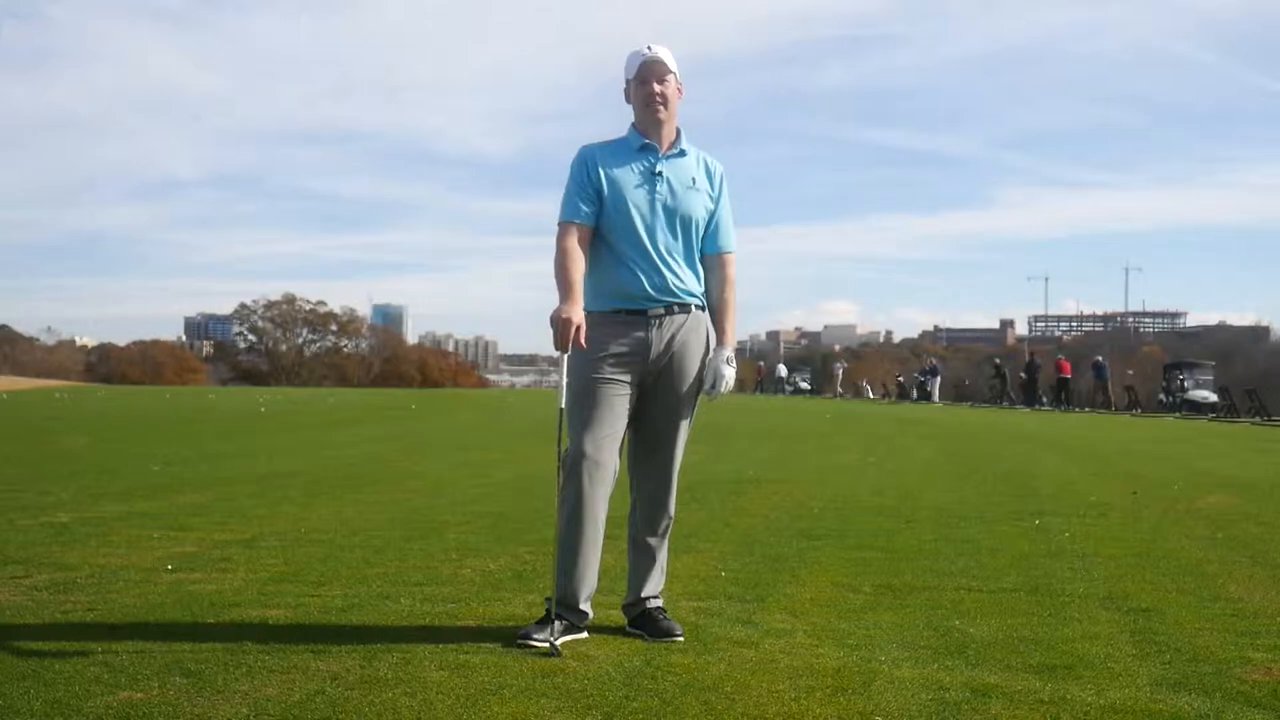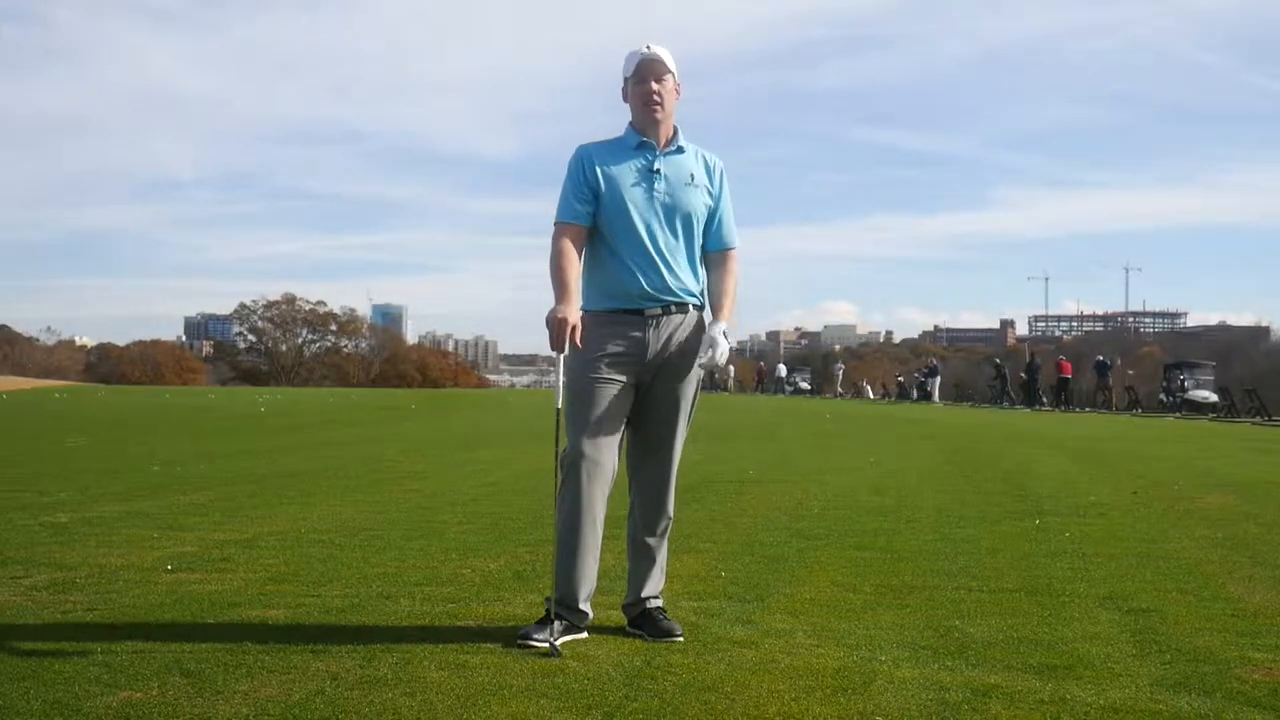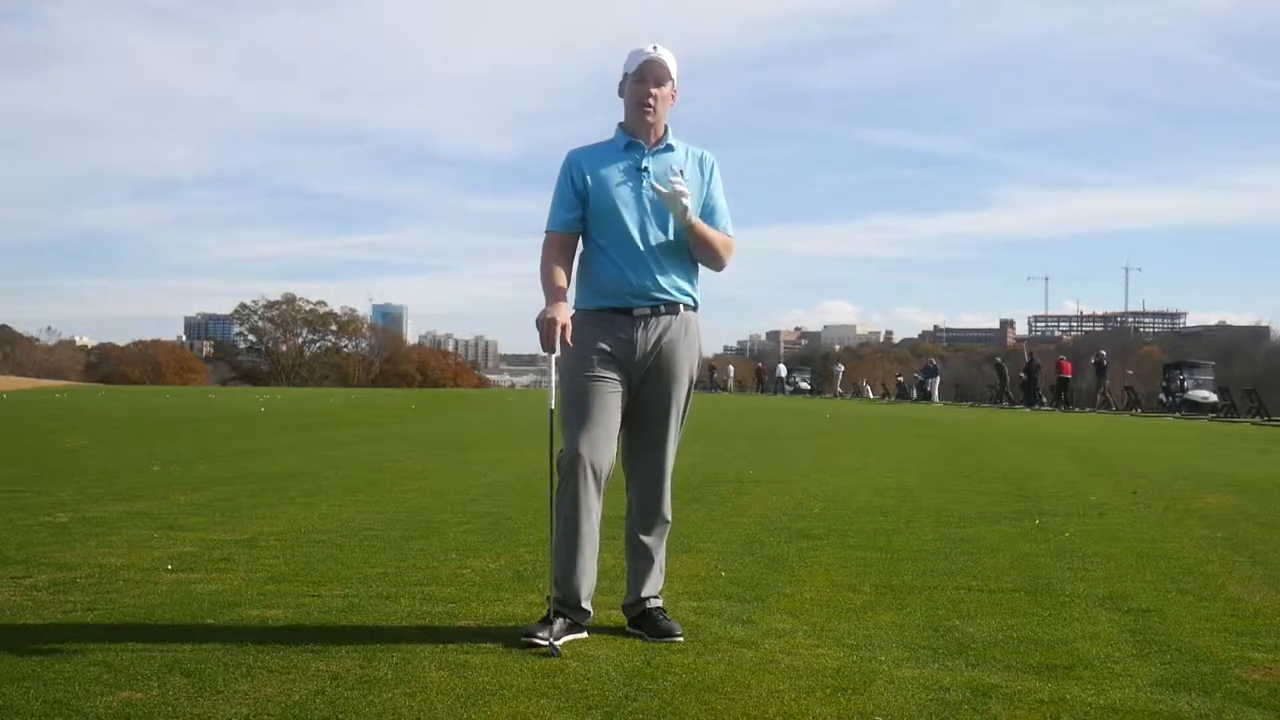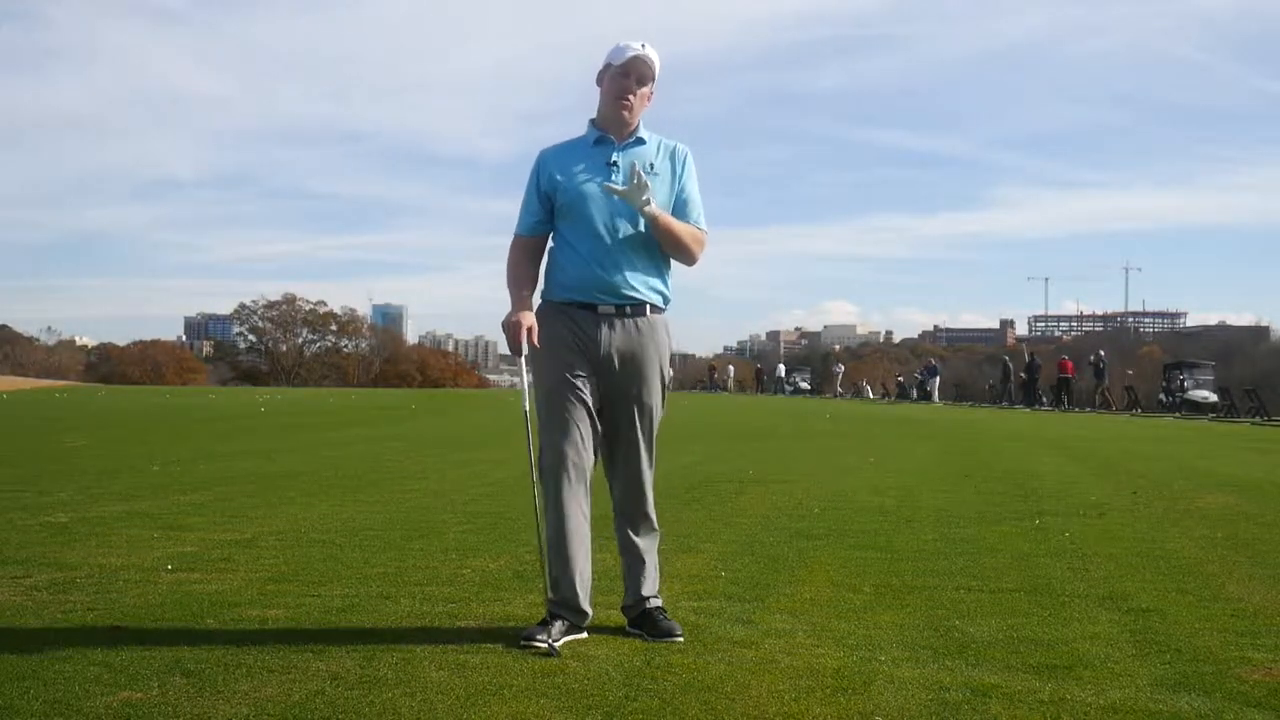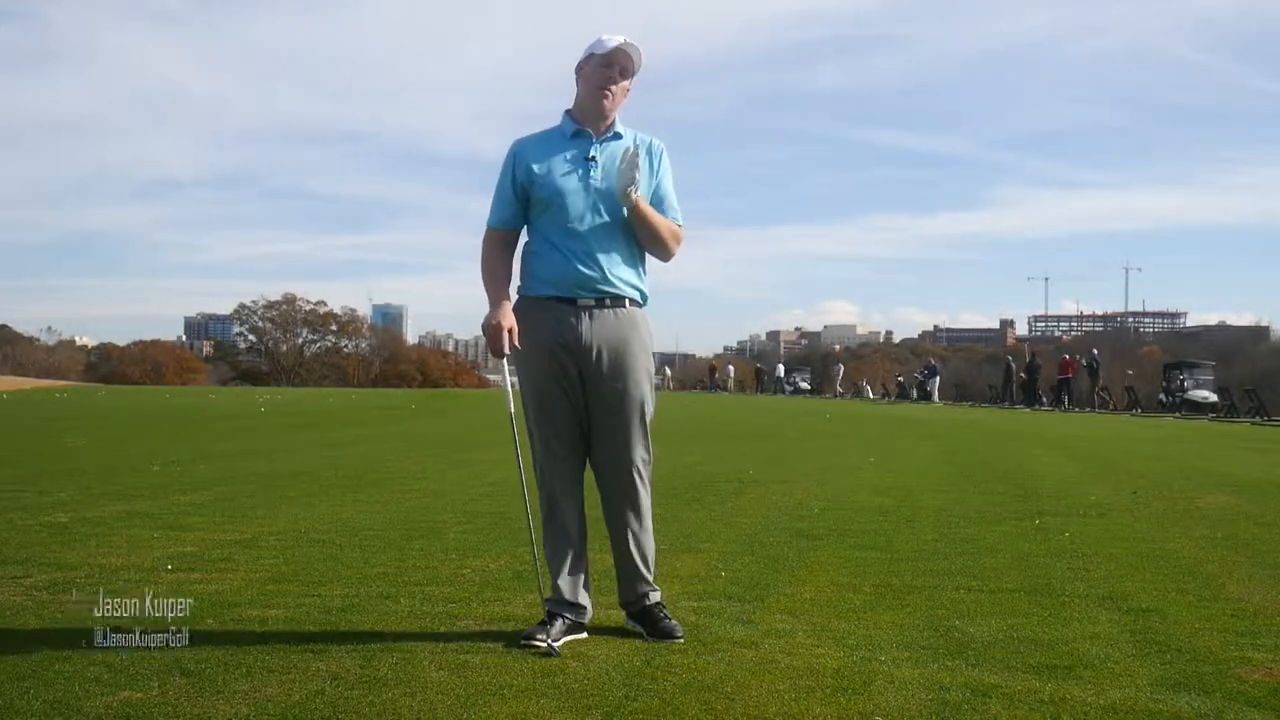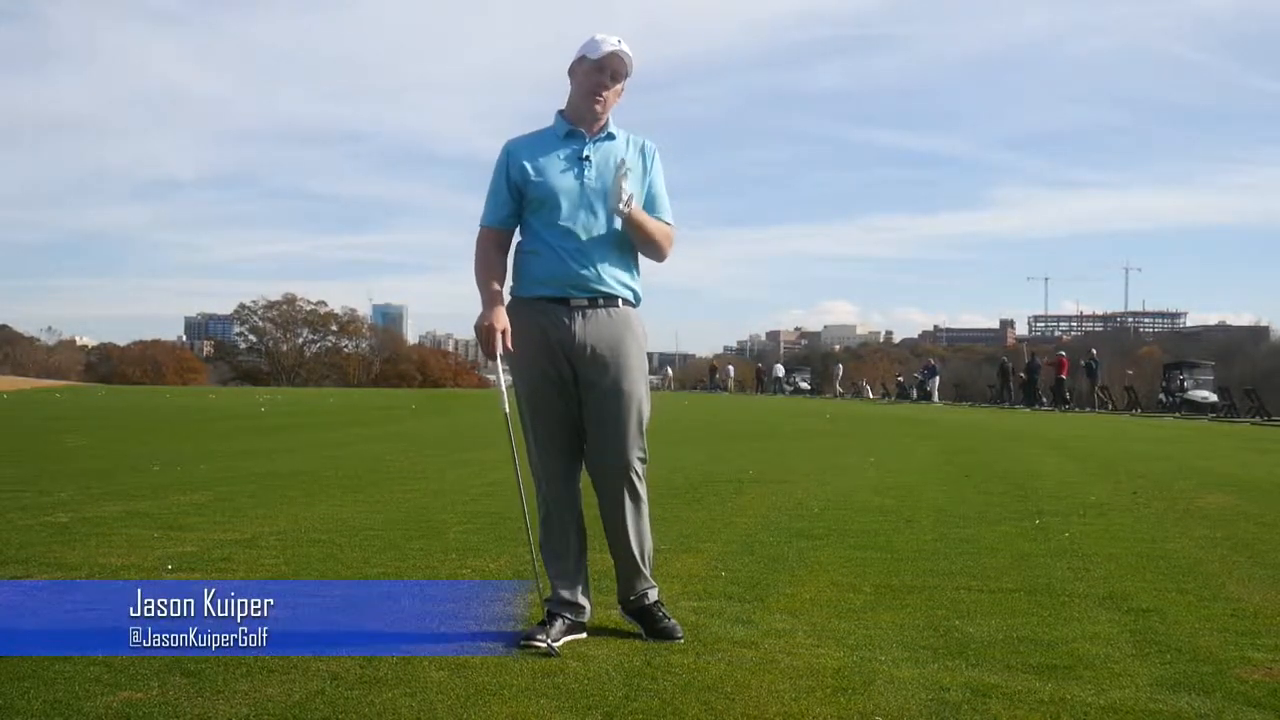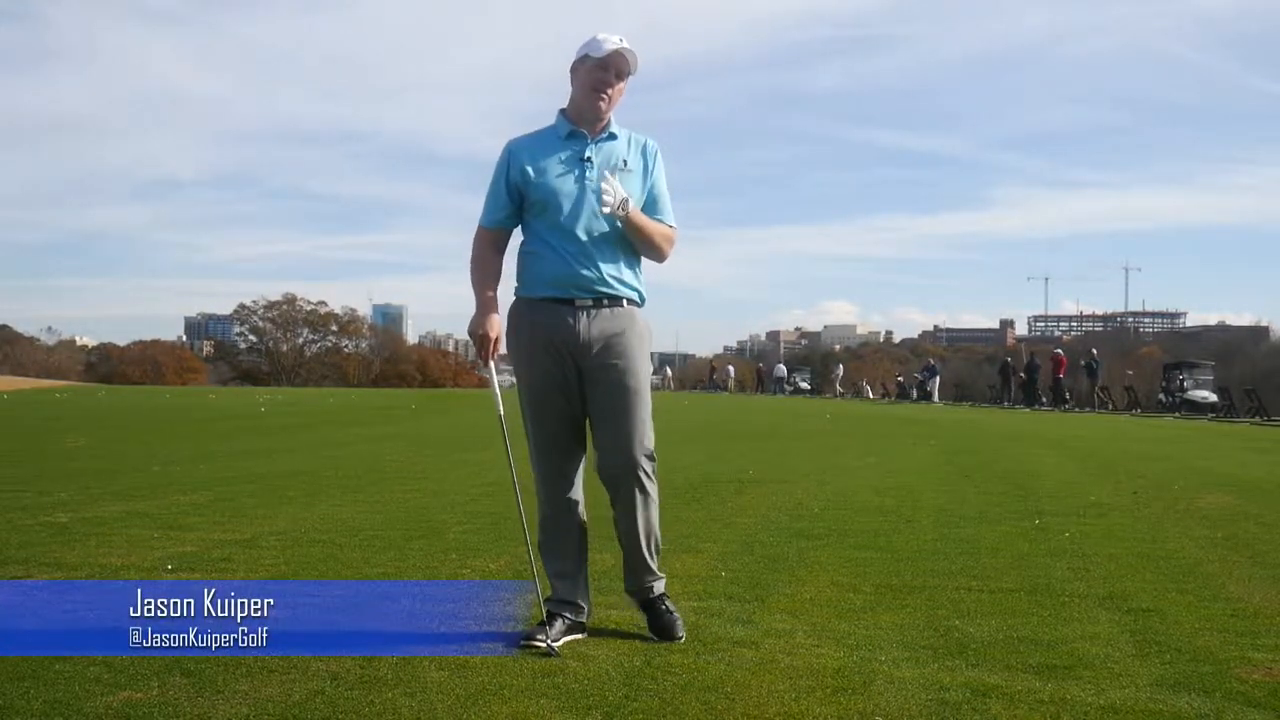
dt=0.5s
person 1, frame 1
left shoulder: (709, 171)
right shoulder: (595, 160)
left elbow: (721, 265)
right elbow: (573, 237)
left wrist: (725, 347)
right wrist: (570, 301)
left hip: (682, 332)
right hip: (609, 331)
left knee: (659, 477)
right knee: (588, 462)
left ankle: (646, 601)
right ankle: (570, 607)
person 1, frame 2
left shoulder: (708, 168)
right shoulder: (591, 160)
left elbow: (722, 257)
right elbow: (568, 237)
left wrist: (720, 323)
right wrist: (566, 301)
left hip: (680, 331)
right hip: (606, 330)
left knee: (658, 476)
right knee: (586, 462)
left ankle: (645, 600)
right ankle: (569, 607)
person 1, frame 3
left shoulder: (700, 165)
right shoulder: (582, 162)
left elbow: (721, 257)
right elbow: (559, 243)
left wrist: (688, 217)
right wrist: (555, 299)
left hip: (671, 329)
right hip: (597, 329)
left knee: (653, 474)
right knee: (583, 460)
left ankle: (645, 601)
right ankle: (570, 606)
person 1, frame 4
left shoulder: (673, 158)
right shoulder: (553, 160)
left elbow: (693, 250)
right elbow: (527, 243)
left wrist: (650, 211)
right wrist: (521, 304)
left hip: (641, 327)
right hip: (565, 325)
left knee: (635, 472)
right knee: (564, 464)
left ankle: (643, 599)
right ankle: (567, 606)
person 1, frame 5
left shoulder: (648, 153)
right shoulder: (528, 152)
left elbow: (668, 247)
right elbow: (499, 237)
left wrist: (633, 198)
right wrist: (500, 303)
left hip: (621, 321)
right hip: (545, 320)
left knee: (627, 464)
right knee: (558, 470)
left ankle: (641, 595)
right ankle: (567, 605)
person 1, frame 6
left shoulder: (641, 154)
right shoulder: (521, 152)
left elbow: (661, 249)
right elbow: (493, 237)
left wrist: (627, 209)
right wrist: (492, 303)
left hip: (614, 321)
right hip: (537, 321)
left knee: (622, 464)
right knee: (553, 469)
left ankle: (640, 593)
right ankle: (567, 604)
person 1, frame 7
left shoulder: (643, 153)
right shoulder: (522, 152)
left elbow: (663, 246)
right elbow: (491, 237)
left wrist: (624, 211)
right wrist: (486, 306)
left hip: (617, 321)
right hip: (541, 320)
left knee: (629, 461)
right knee: (555, 470)
left ankle: (647, 584)
right ankle: (568, 604)
